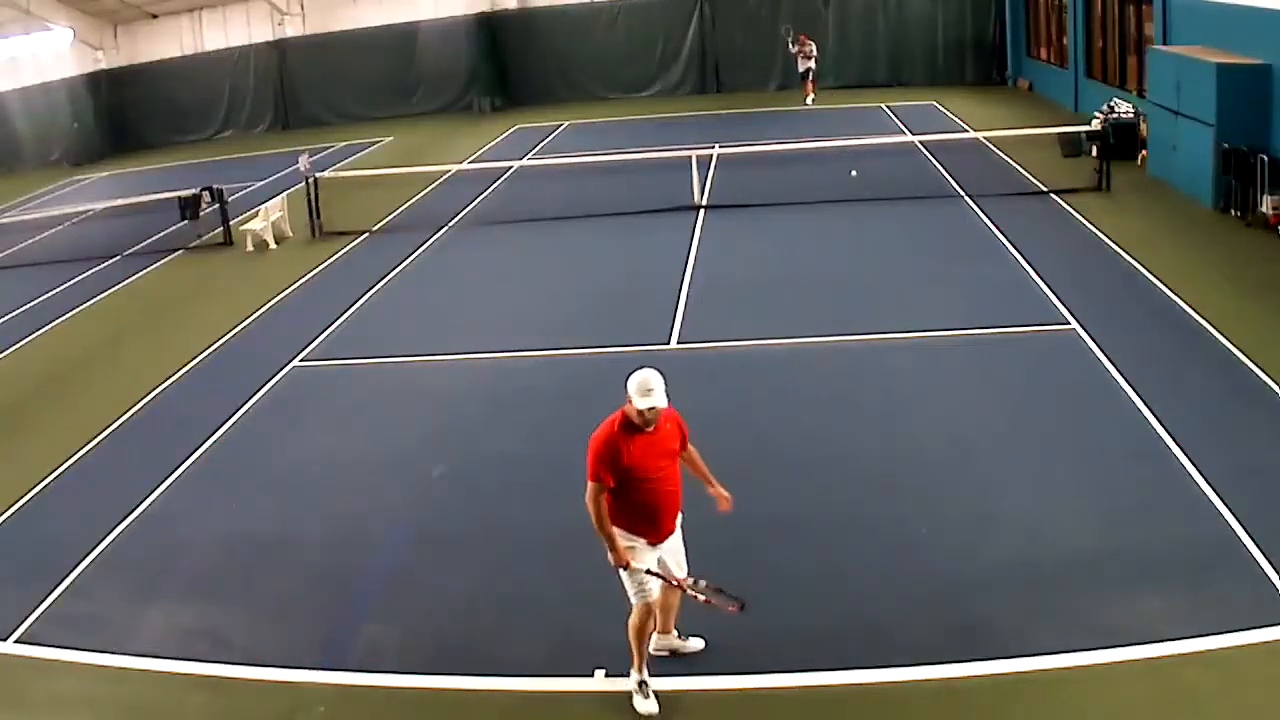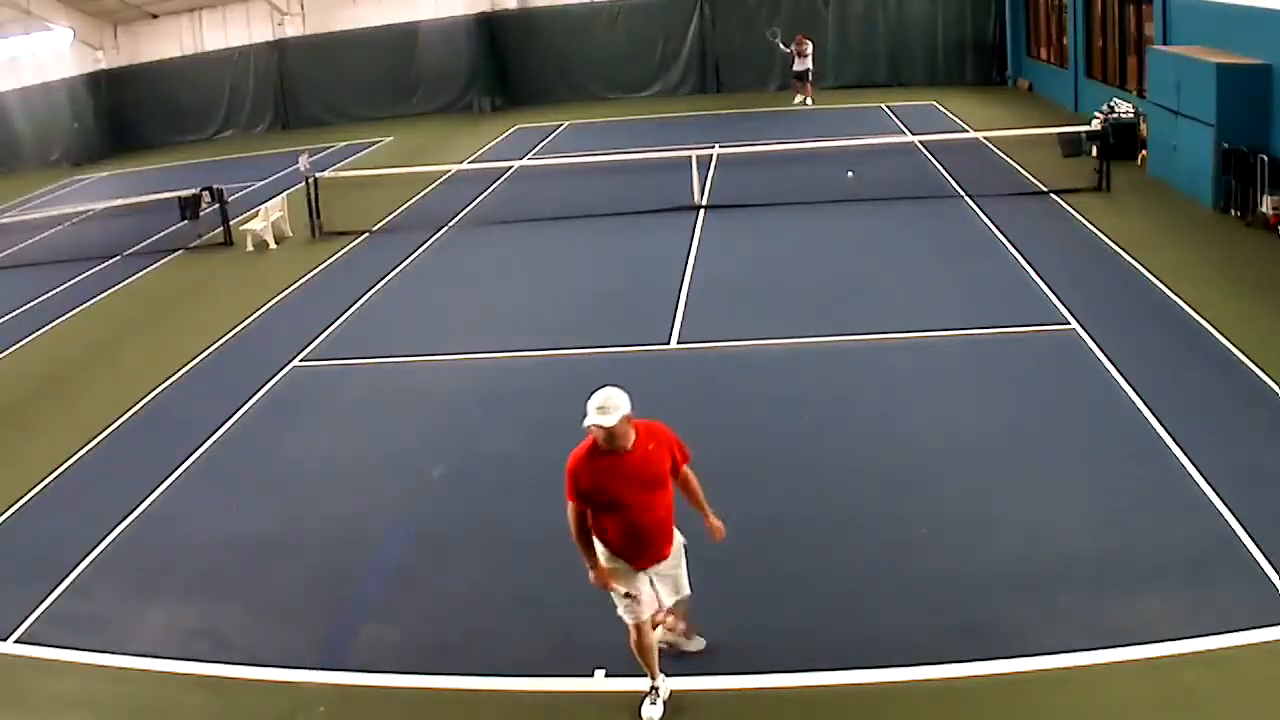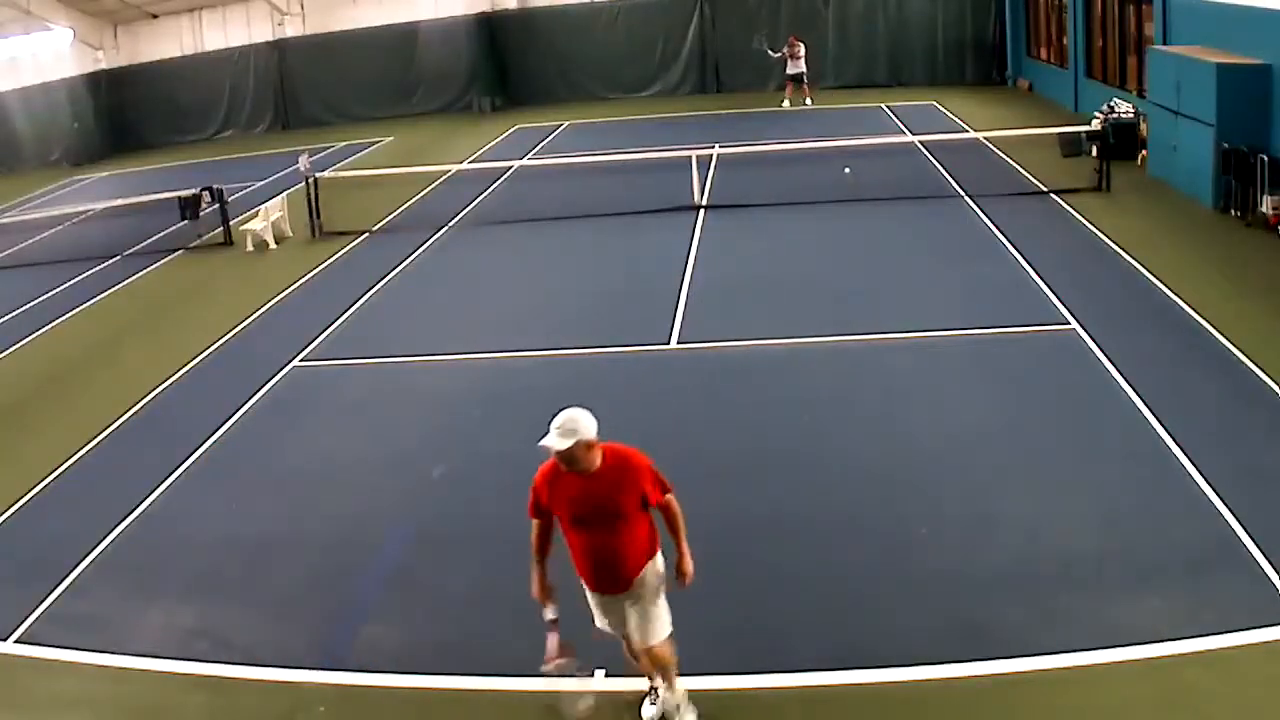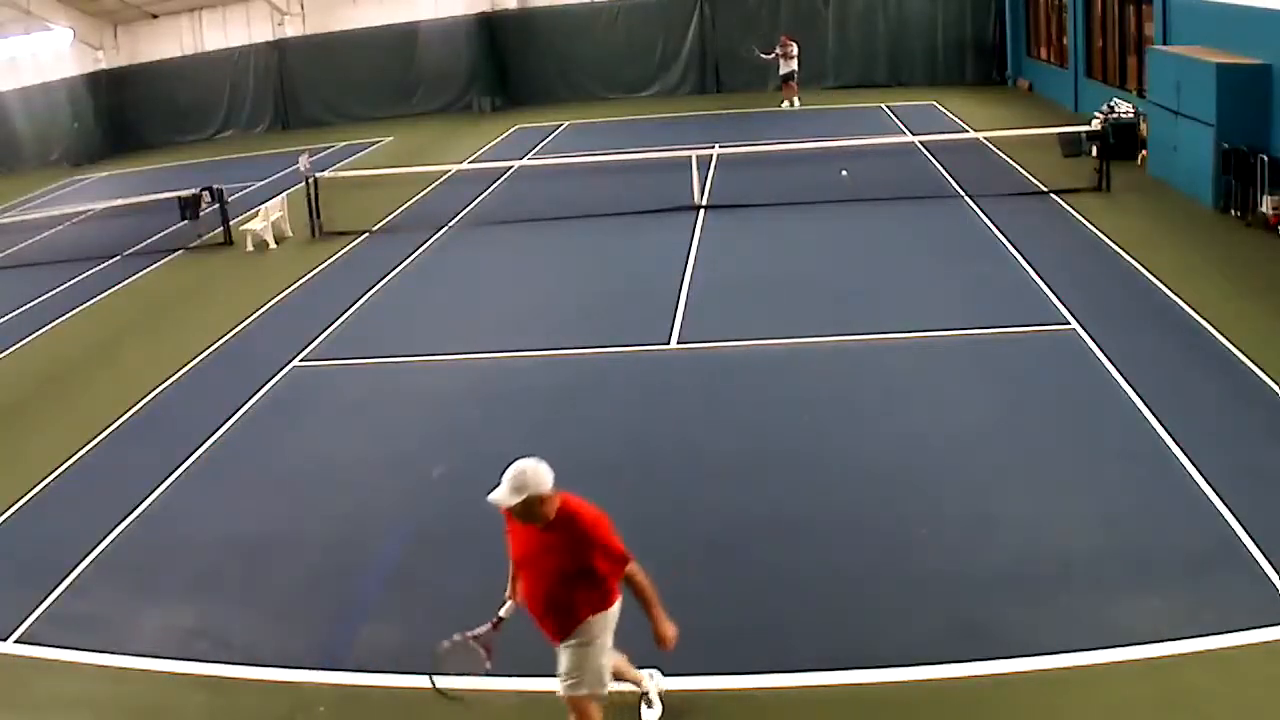
dt=0.3s
person 1, frame 1
left shoulder: (670, 419)
right shoulder: (608, 439)
left elbow: (685, 450)
right elbow: (594, 497)
left wrist: (713, 485)
right wrist: (613, 547)
left hip: (668, 526)
right hip: (630, 535)
left knee: (675, 582)
right knee: (647, 604)
left ankle: (665, 637)
right ankle: (640, 677)
person 1, frame 2
left shoulder: (659, 437)
right shoulder: (580, 463)
left elbow: (683, 474)
right elbow: (577, 516)
left wrist: (707, 515)
right wrist: (594, 565)
left hip: (666, 546)
right hip: (618, 558)
left knee: (676, 601)
right knee: (639, 624)
left ankle: (670, 631)
right ankle: (656, 684)
person 1, frame 3
left shoulder: (631, 464)
right shoulder: (547, 479)
left elbow: (667, 502)
right elbow: (541, 526)
left wrist: (683, 552)
right wrist: (539, 575)
left hip: (643, 570)
right hip: (595, 579)
left knee: (652, 645)
right knee: (629, 636)
left ankle: (674, 693)
right ankle: (654, 683)
person 1, frame 4
left shoulder: (586, 526)
right shoulder: (516, 512)
left elbow: (630, 572)
left wrist: (659, 620)
right wrist: (513, 583)
left hip: (591, 619)
right knee: (597, 663)
right ankle: (646, 681)
